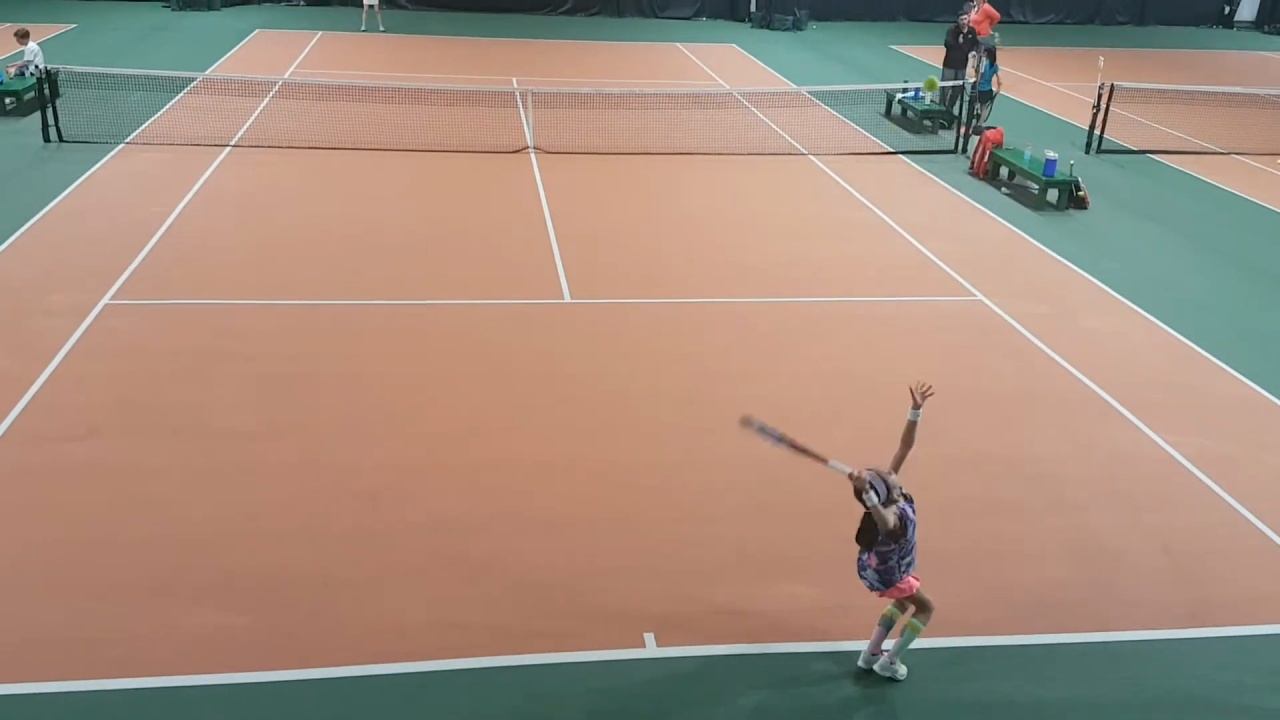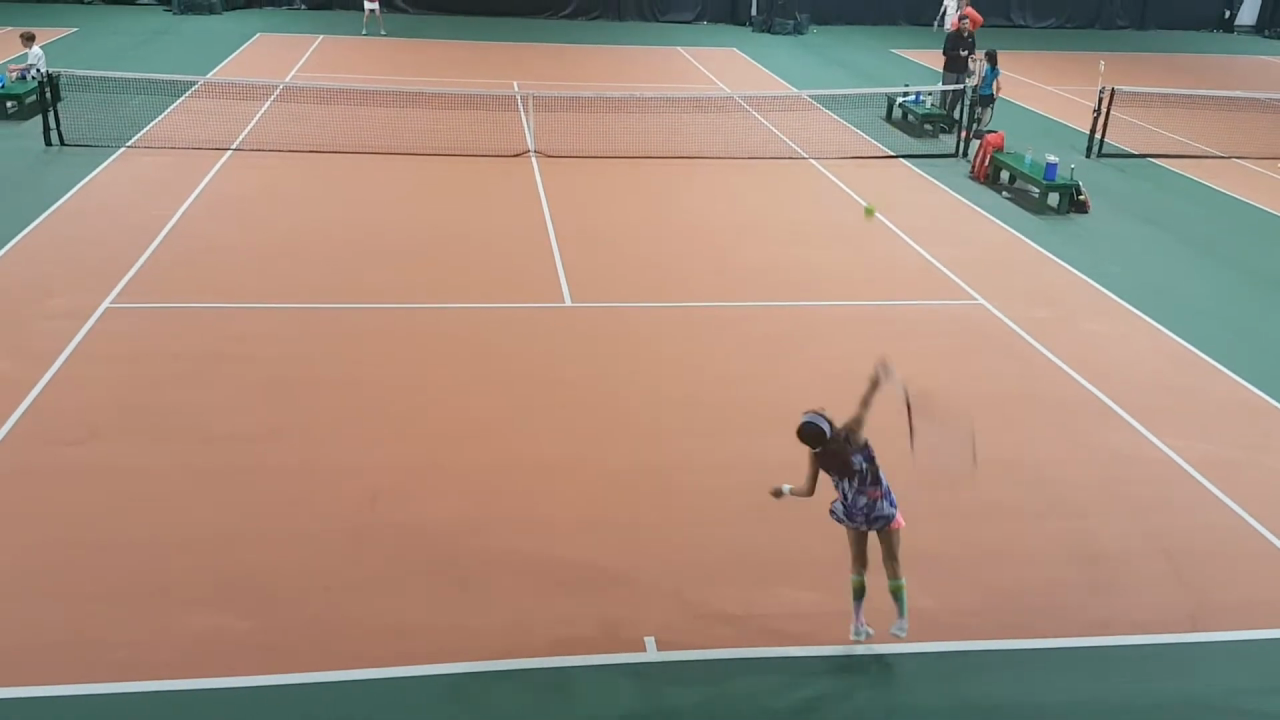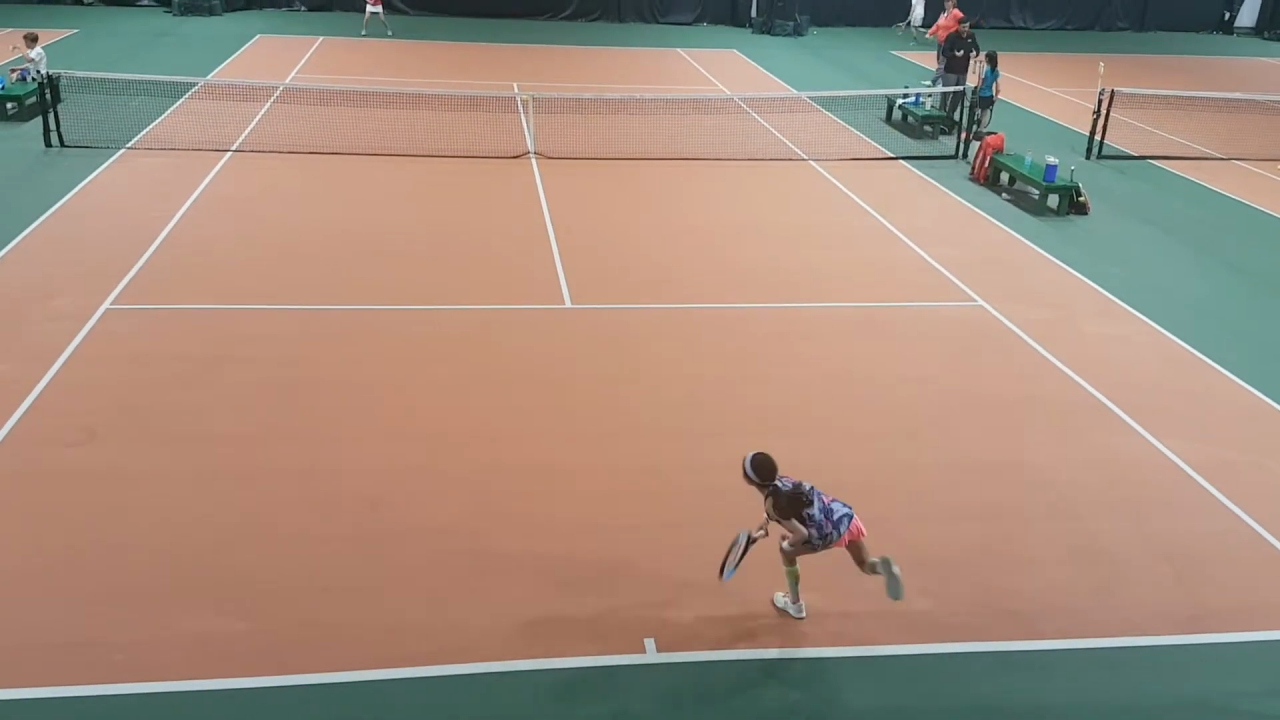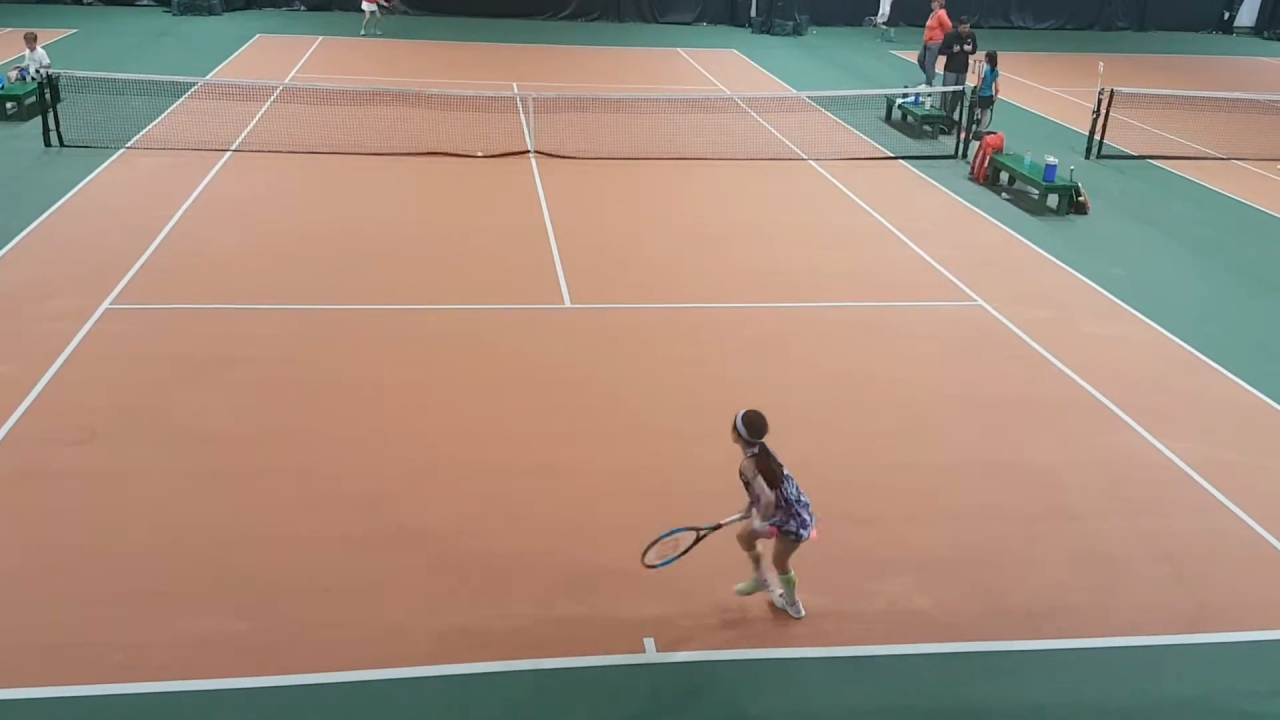
dt=0.4s
person 1, frame 1
left shoulder: (884, 500)
right shoulder: (891, 512)
left elbow: (904, 446)
right elbow: (884, 524)
left wrist: (915, 412)
right wrist: (866, 494)
left hip: (879, 566)
right hip: (886, 573)
left knee: (903, 602)
right knee: (925, 608)
left ankle: (871, 652)
right ankle: (890, 661)
person 1, frame 2
left shoulder: (817, 453)
right shoulder: (849, 436)
left elbow: (808, 490)
right elbow: (863, 407)
left wrist: (785, 489)
right wrist: (876, 382)
left hip: (854, 513)
right hip: (881, 509)
left knee: (859, 566)
right knee: (892, 564)
left ankle: (858, 624)
right ankle: (902, 620)
person 1, frame 3
left shoulder: (772, 503)
right shoulder: (783, 483)
left elbow: (800, 535)
left wrist: (785, 543)
right wrist: (765, 526)
left hip: (827, 533)
right hip: (845, 517)
left knee: (787, 551)
right knee: (865, 565)
left ankle: (794, 603)
right ankle: (882, 566)
person 1, frame 4
left shoulder: (748, 464)
right shoulder: (762, 452)
left elbow: (768, 499)
left wrist: (761, 525)
right wrist: (750, 507)
left hip: (791, 519)
right hip: (787, 511)
left knee: (779, 560)
right knee: (744, 536)
left ankle: (793, 604)
right ankle: (759, 580)
